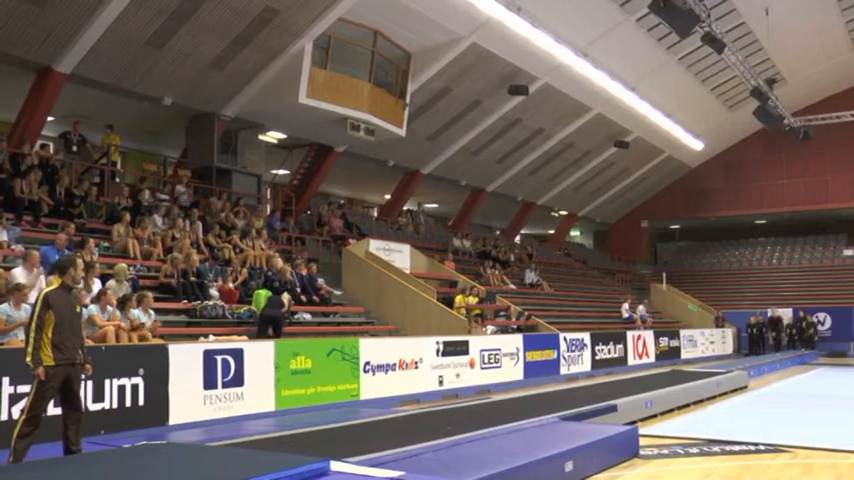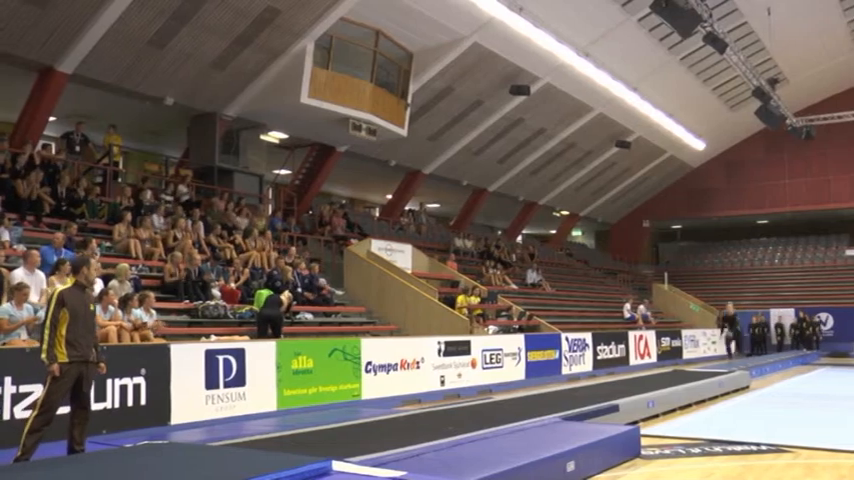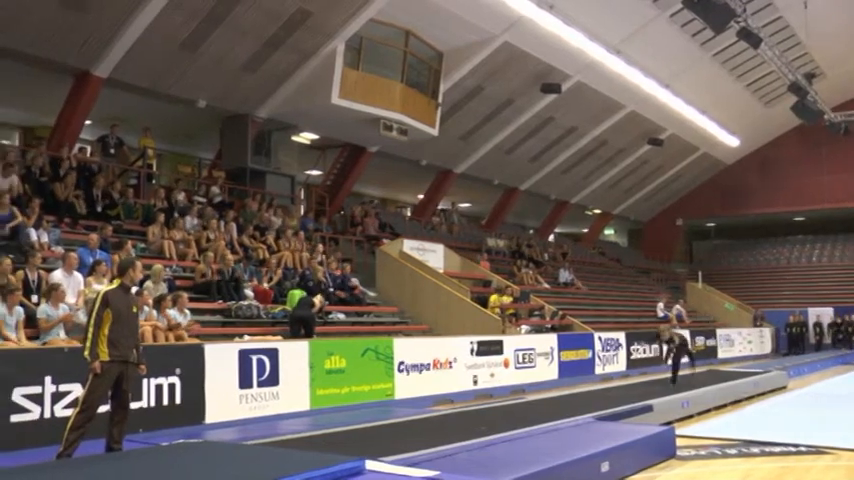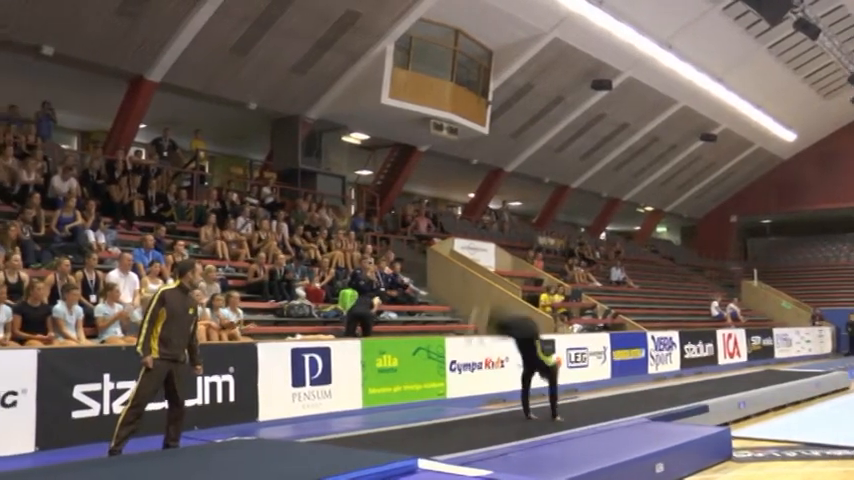
dt=1s
person 1, frame 1
left shoulder: (75, 299)
right shoulder: (48, 295)
right elbow: (34, 330)
left wrist: (85, 359)
right wrist: (35, 362)
left hip: (73, 365)
right hip: (51, 365)
left knee: (74, 411)
right knee: (33, 413)
left ankle: (73, 453)
right ankle: (15, 459)
person 1, frame 2
left shoulder: (89, 298)
right shoulder: (62, 294)
right elbow: (49, 327)
left wrist: (98, 358)
right wrist: (50, 359)
left hip: (86, 363)
right hip: (64, 362)
left knee: (82, 409)
right knee: (46, 409)
left ankle: (76, 451)
right ankle: (23, 456)
person 1, frame 3
left shoulder: (133, 300)
right shoulder: (107, 294)
right elbow: (93, 326)
left wrist: (139, 359)
right wrist: (92, 357)
left hip: (127, 362)
right hip: (106, 360)
left knee: (121, 408)
right knee: (88, 406)
left ankle: (114, 448)
right ankle: (65, 452)
person 1, frame 4
left shoulder: (192, 303)
right shoulder: (165, 294)
right elbow: (147, 322)
left wrist: (196, 361)
right wrist: (144, 352)
left hip: (178, 361)
right hip: (158, 358)
left knee: (178, 406)
right knee: (138, 402)
left ankle: (171, 446)
right ankle: (116, 448)
